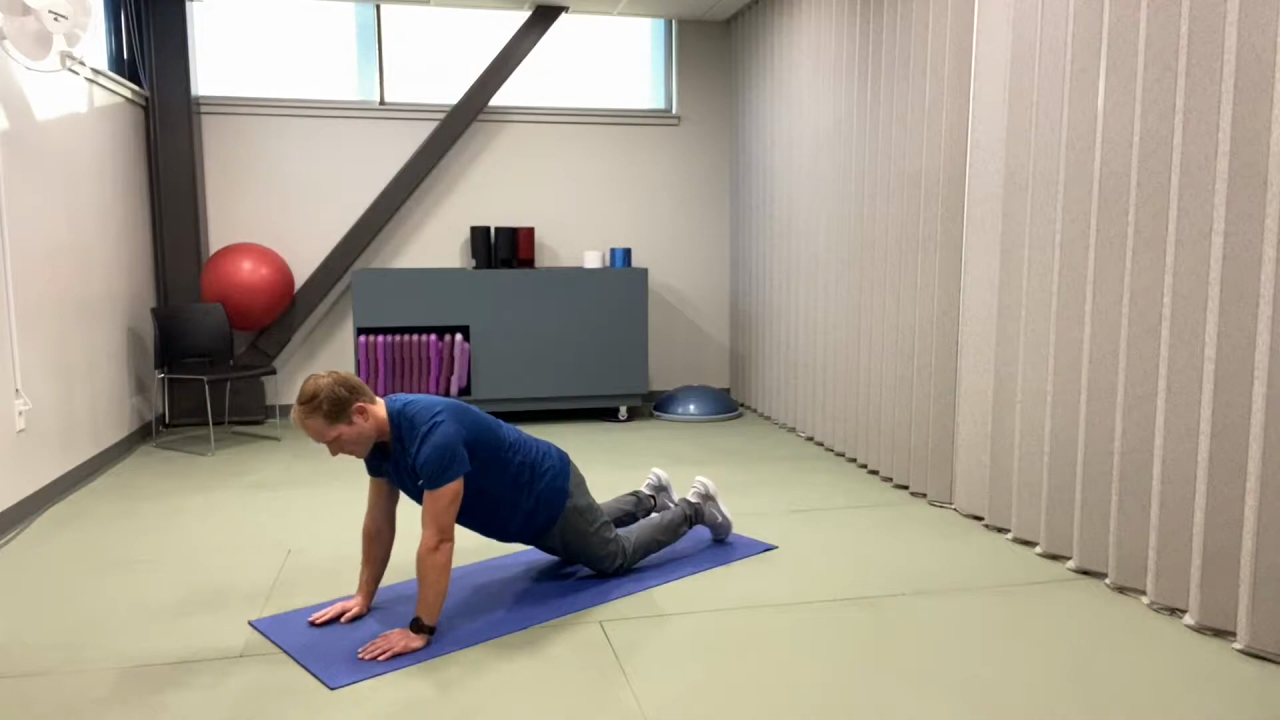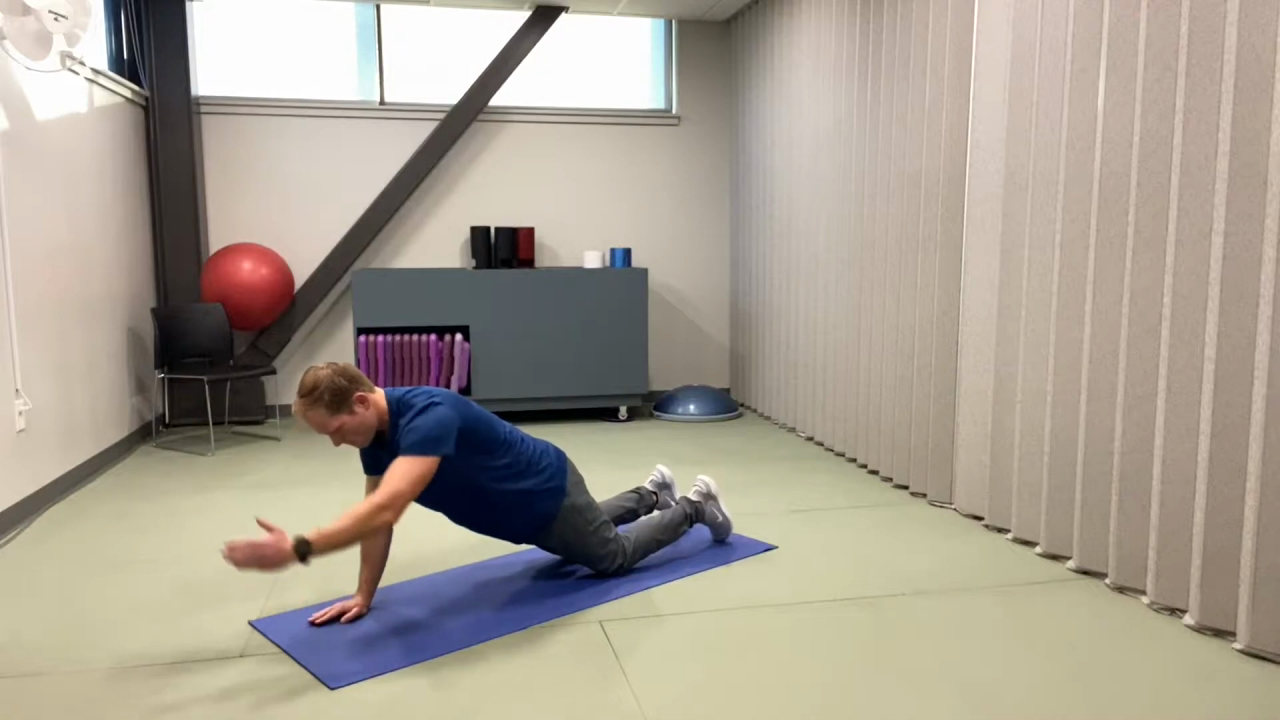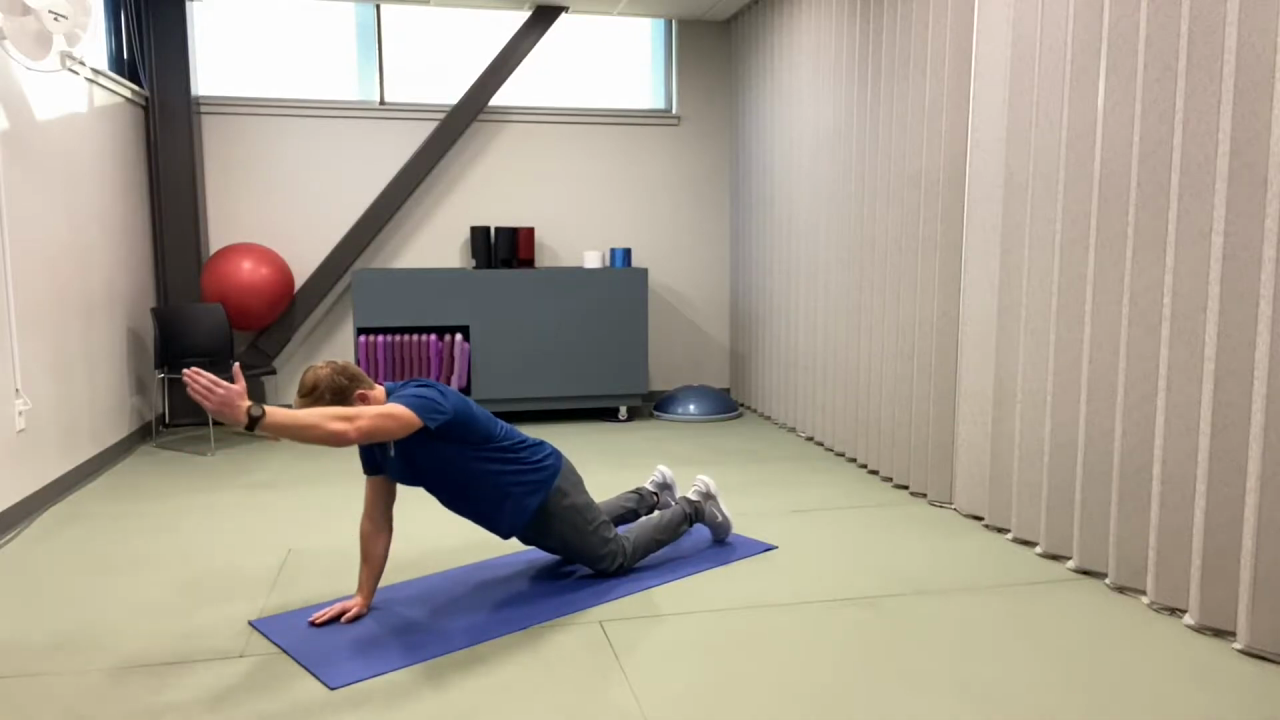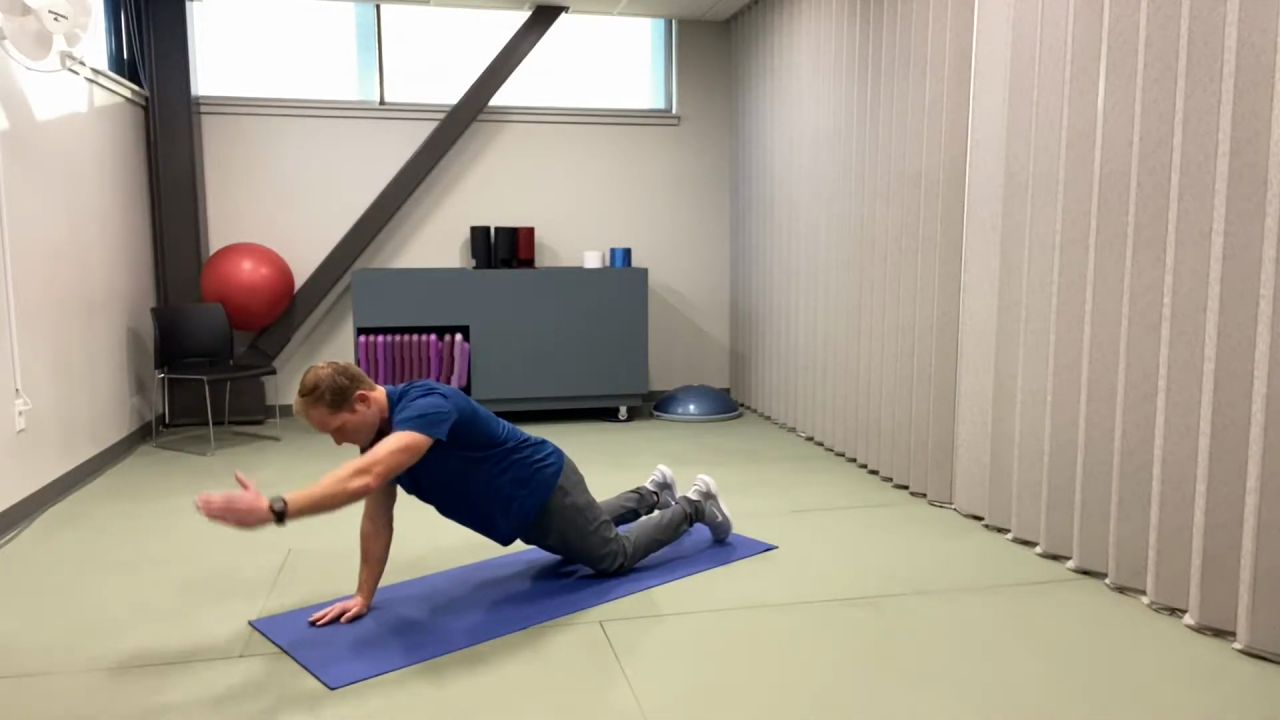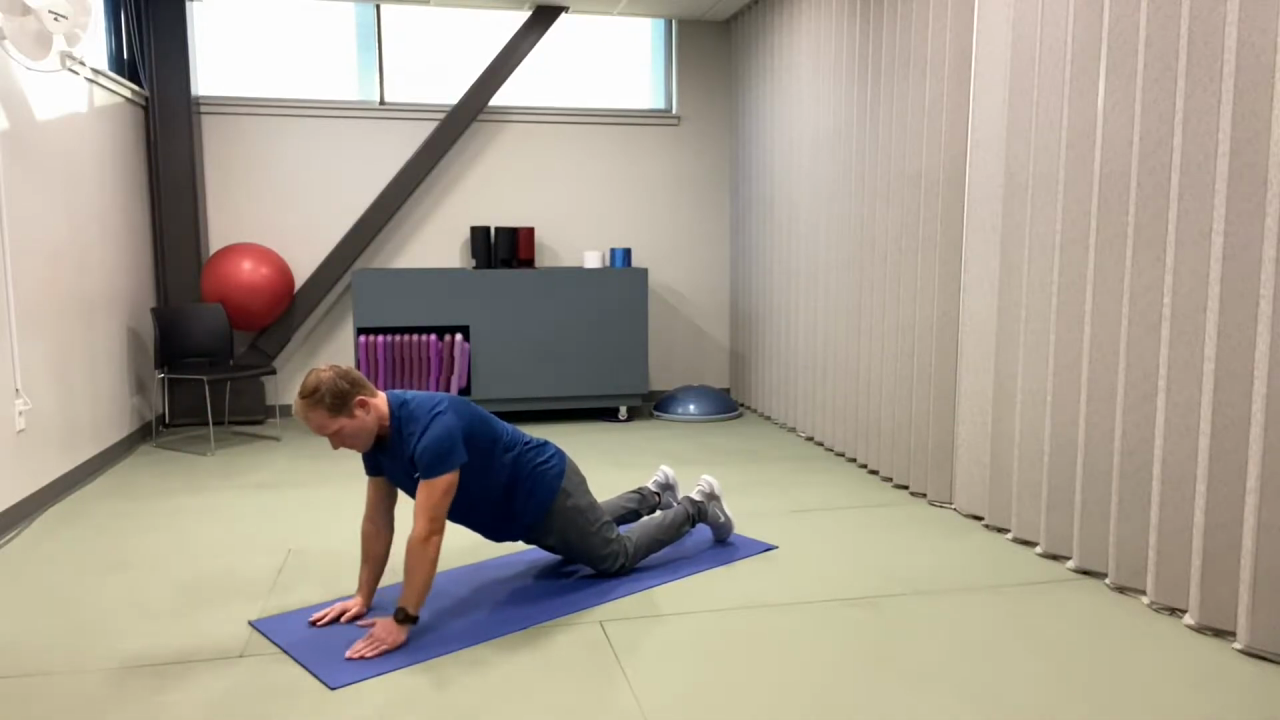
dt=0.4s
person 1, frame 1
left shoulder: (432, 433)
right shoulder: (378, 434)
left elbow: (437, 541)
right elbow: (379, 522)
left wrist: (421, 629)
right wrist: (364, 595)
left hip: (549, 492)
right hip: (520, 507)
left knee: (613, 557)
right knee: (570, 550)
left ankle: (694, 508)
right ankle: (648, 497)
person 1, frame 2
left shoulder: (426, 415)
right shoulder: (374, 430)
left elbow: (385, 509)
right elbow: (376, 515)
left wrist: (298, 549)
right wrist: (364, 596)
left hip: (546, 493)
right hip: (521, 508)
left knee: (614, 556)
right knee: (576, 549)
left ankle: (694, 507)
right ankle: (648, 495)
person 1, frame 3
left shoulder: (423, 399)
right shoulder: (379, 432)
left elbow: (345, 428)
right elbow: (376, 520)
left wrist: (251, 414)
right wrist: (364, 595)
left hip: (543, 489)
right hip: (520, 505)
left knee: (612, 556)
right knee: (576, 548)
left ankle: (692, 506)
right ankle: (650, 495)
person 1, frame 4
left shoulder: (426, 405)
right shoulder: (371, 426)
left elbow: (366, 480)
right elbow: (380, 518)
left wrist: (274, 509)
right wrist: (364, 595)
left hip: (544, 484)
right hip: (515, 505)
left knee: (611, 556)
right knee: (575, 537)
left ankle: (695, 505)
right ankle: (652, 494)
person 1, frame 5
left shoulder: (432, 425)
right shoulder: (377, 431)
left elbow: (427, 532)
right elbow: (377, 521)
left wrist: (403, 621)
right wrist: (364, 596)
left hip: (544, 488)
right hip: (516, 506)
left knee: (615, 557)
right knee: (579, 544)
left ankle: (698, 506)
right ankle: (654, 495)
